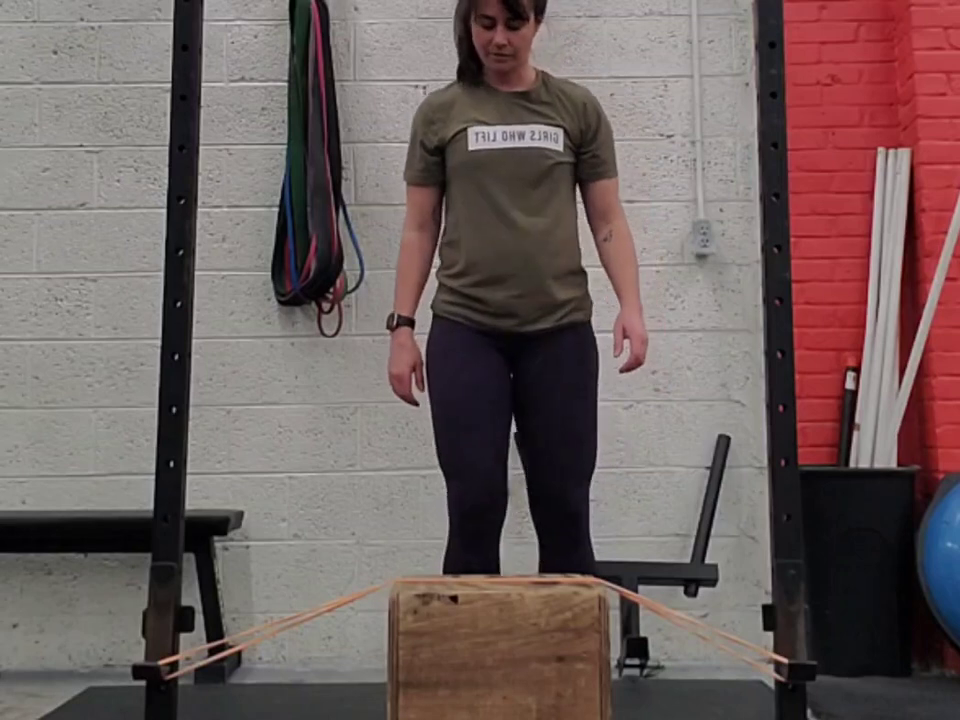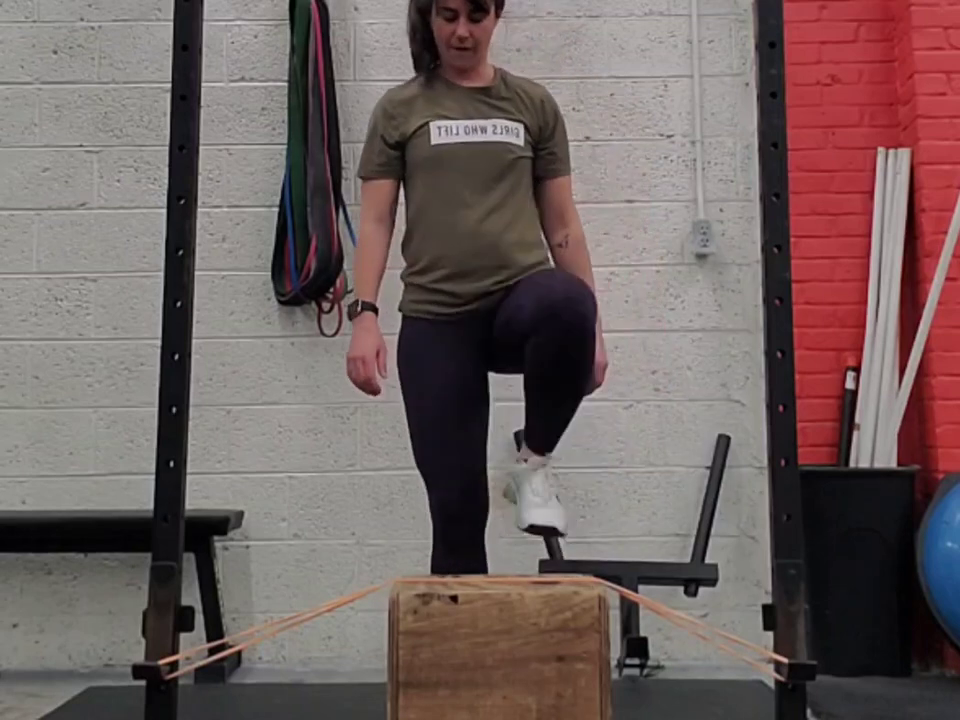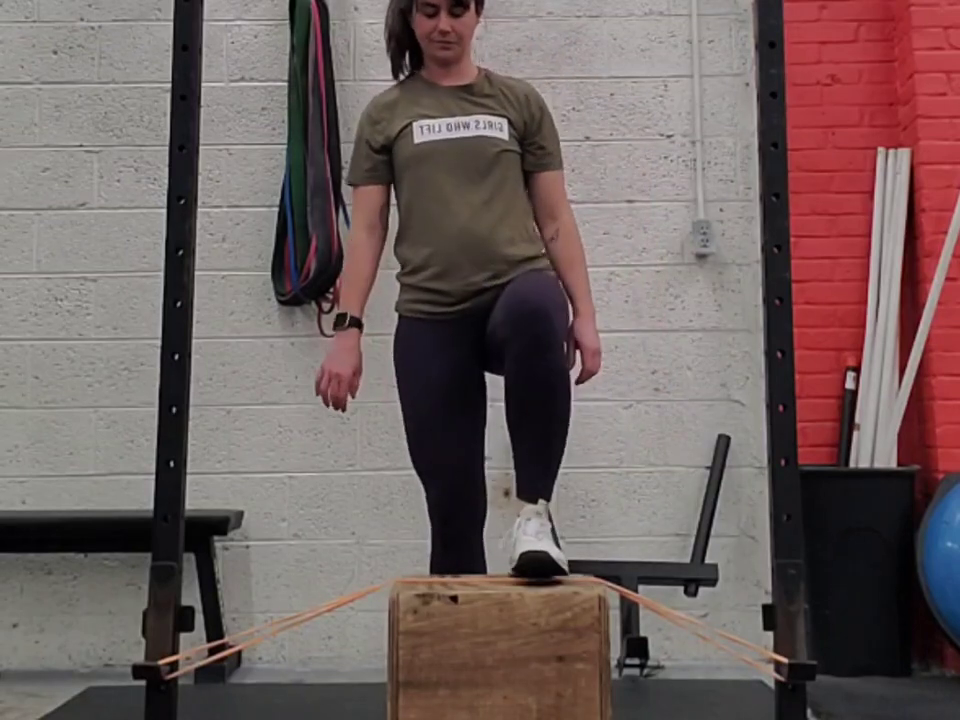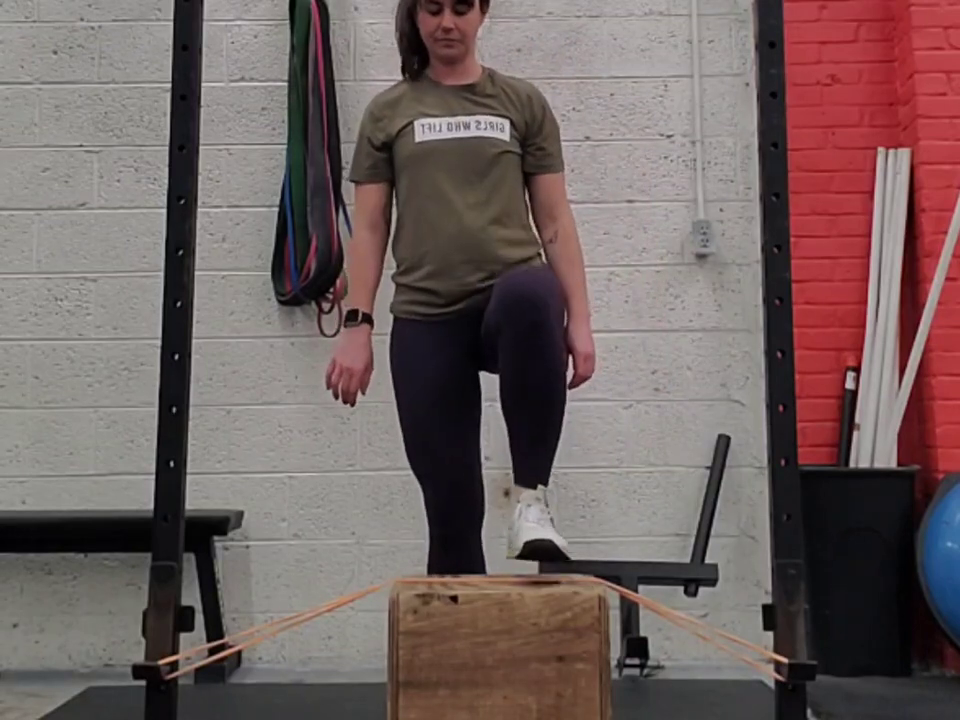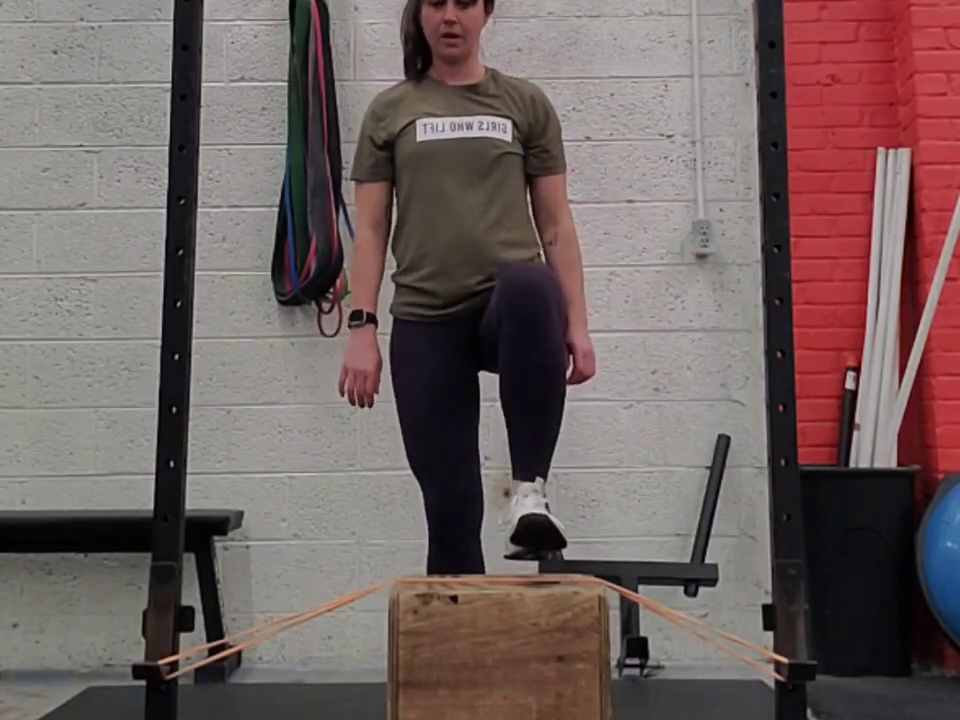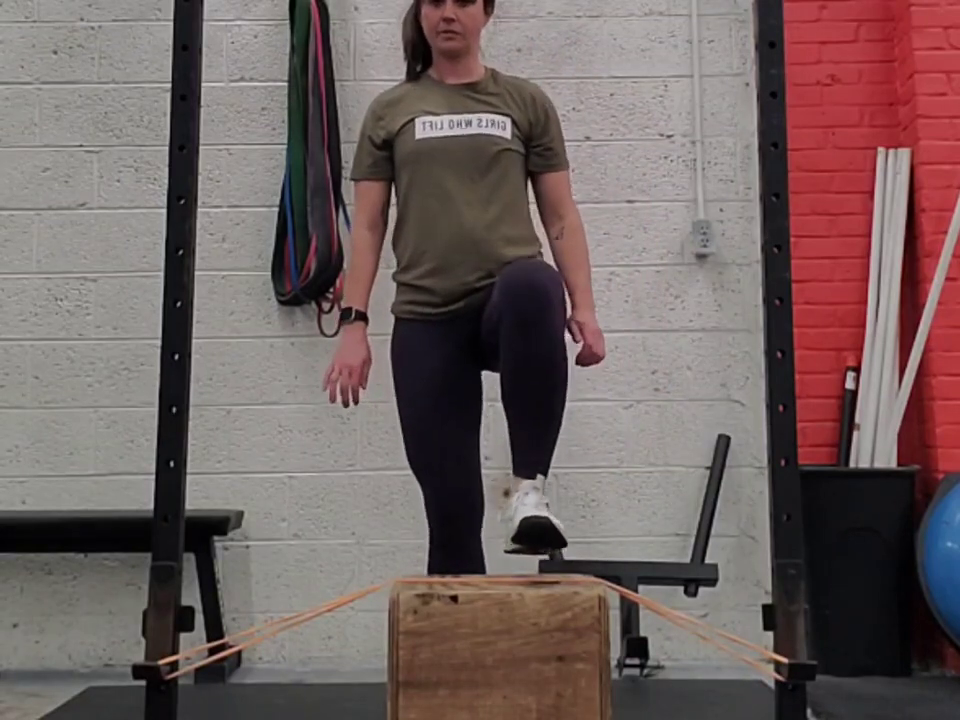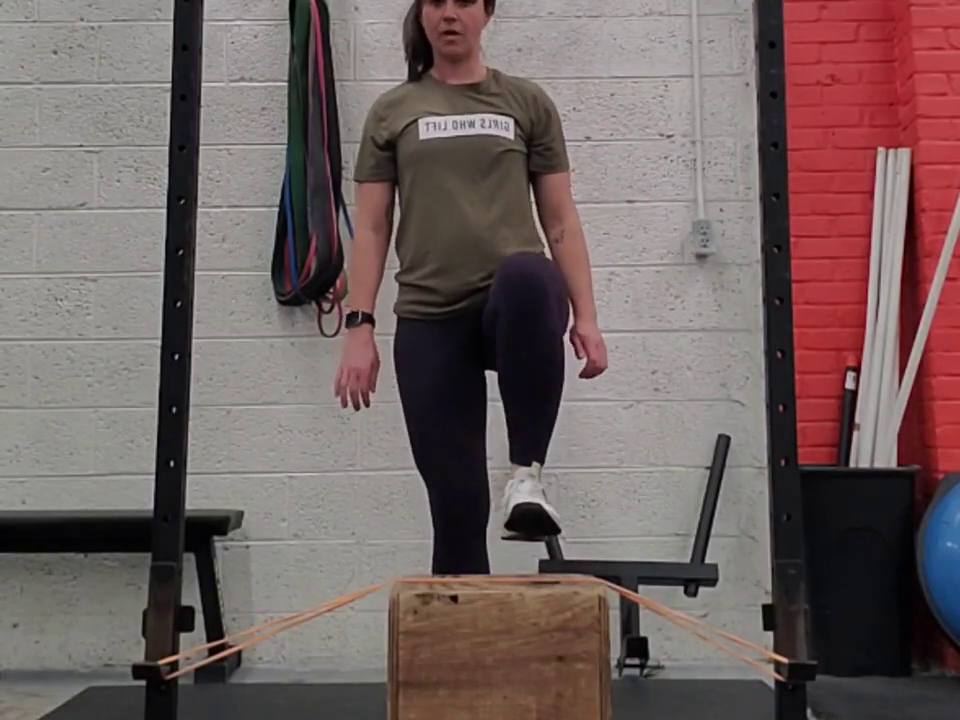
dt=0.4s
person 1, frame 1
left shoulder: (577, 108)
right shoulder: (440, 112)
left elbow: (607, 221)
right elbow: (419, 229)
left wrist: (631, 306)
right wrist: (401, 328)
left hip: (559, 327)
right hip: (464, 329)
left knee: (563, 507)
right knee: (475, 503)
person 1, frame 2
left shoulder: (533, 104)
right shoulder: (399, 109)
left elbow: (562, 224)
right elbow: (375, 221)
left wrist: (591, 324)
right wrist: (364, 315)
left hip: (520, 303)
right hip: (435, 319)
left knee: (566, 301)
right knee: (456, 503)
left ankle: (534, 463)
person 1, frame 3
left shoulder: (520, 101)
right shoulder: (385, 113)
left elbow: (554, 217)
right elbow: (367, 230)
left wrist: (584, 313)
right wrist: (347, 331)
left hip: (513, 293)
right hip: (429, 319)
left knee: (535, 309)
right knee: (452, 504)
left ankle: (535, 510)
person 1, frame 4
left shoulder: (522, 102)
right shoulder: (388, 111)
left elbow: (554, 220)
right elbow: (369, 229)
left wrist: (578, 317)
right wrist: (356, 327)
left hip: (510, 307)
right hip: (425, 319)
left knee: (529, 295)
right knee: (451, 504)
left ankle: (531, 498)
person 1, frame 5
left shoulder: (524, 102)
right shoulder: (389, 110)
left elbow: (555, 223)
right elbow: (371, 229)
left wrist: (576, 321)
right wrist: (361, 329)
left hip: (508, 312)
right hip: (424, 321)
left knee: (527, 285)
right knee: (450, 503)
left ankle: (529, 490)
person 1, frame 6
left shoulder: (525, 101)
right shoulder: (390, 110)
left elbow: (560, 218)
right elbow: (367, 227)
left wrist: (583, 307)
right wrist: (353, 324)
left hip: (510, 306)
right hip: (426, 319)
left knee: (531, 284)
right knee: (450, 502)
left ankle: (529, 488)
person 1, frame 7
left shoulder: (526, 101)
right shoulder: (391, 111)
left elbow: (560, 220)
right elbow: (371, 228)
left wrist: (585, 315)
right wrist: (358, 329)
left hip: (511, 301)
right hip: (428, 319)
left knee: (527, 278)
right knee: (455, 501)
left ankle: (527, 476)
